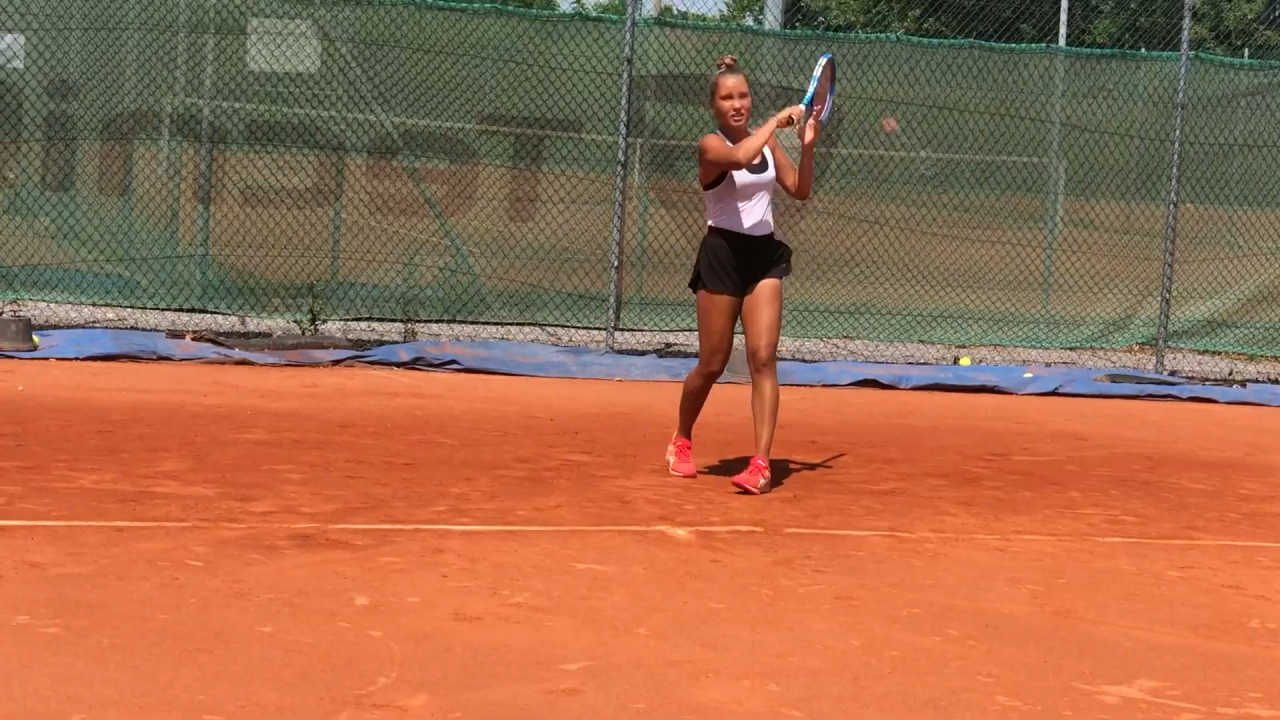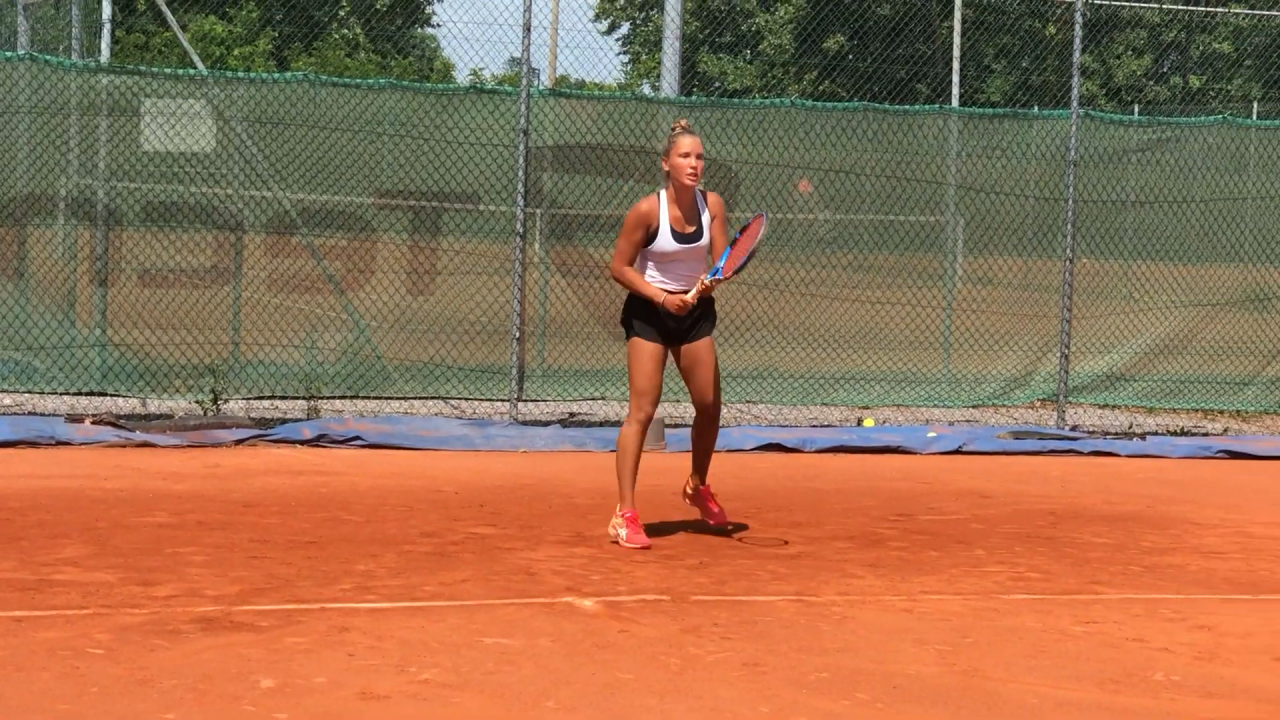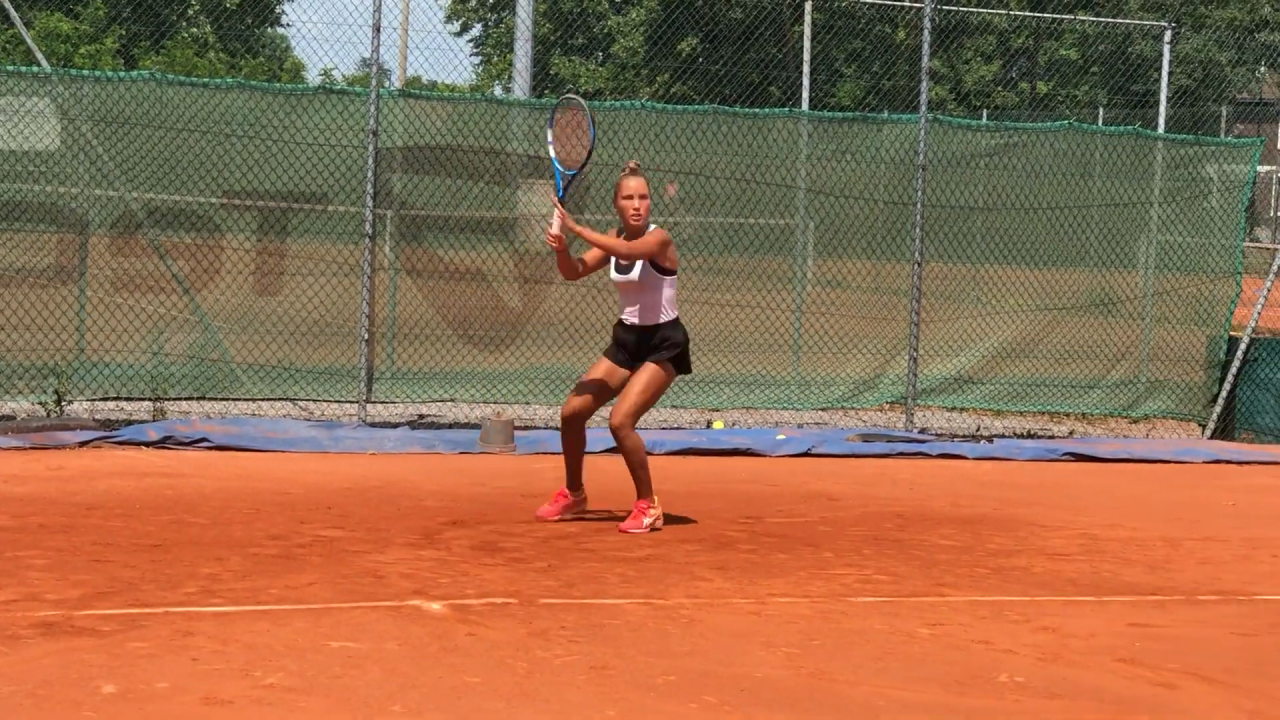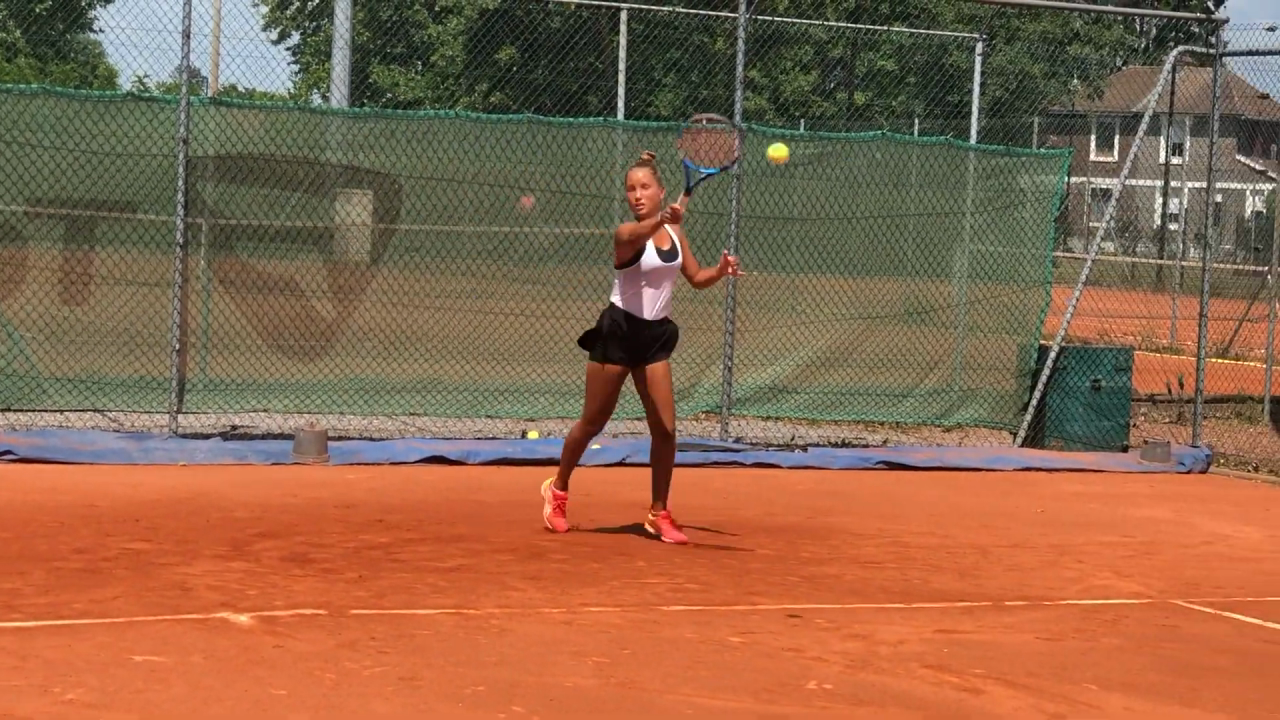
dt=1s
person 1, frame 1
left shoulder: (768, 142)
right shoulder: (711, 146)
left elbow: (801, 192)
right elbow: (741, 157)
left wrist: (808, 145)
right wrist: (782, 119)
left hip: (765, 255)
right hip: (723, 256)
left knee: (763, 358)
right knee: (713, 364)
left ankle: (761, 463)
right ankle: (681, 440)
person 1, frame 2
left shoulder: (713, 205)
right shoulder: (646, 210)
left elbow: (723, 262)
right elbow: (619, 268)
left wrist: (712, 281)
right wrist: (661, 296)
left hip: (693, 313)
right hip: (649, 312)
left knee: (710, 408)
right knee: (643, 411)
left ankle: (699, 486)
right ankle: (626, 515)
person 1, frame 3
left shoulder: (659, 239)
right shoulder: (611, 240)
left elbow: (628, 248)
right elbow: (572, 273)
left wrist: (575, 229)
right wrist: (561, 248)
left hip: (665, 342)
right hip: (627, 339)
left knee: (620, 421)
right knee: (572, 413)
left ankle: (648, 505)
right ankle: (572, 493)
person 1, frame 4
left shoulder: (674, 235)
right shoulder: (626, 233)
left elbow: (697, 279)
right elbow: (636, 233)
left wrist: (723, 268)
right wrist: (661, 217)
left hip: (654, 335)
right hip: (619, 332)
left knee: (665, 428)
right knee: (591, 424)
left ankle: (659, 514)
right ankle: (558, 492)
